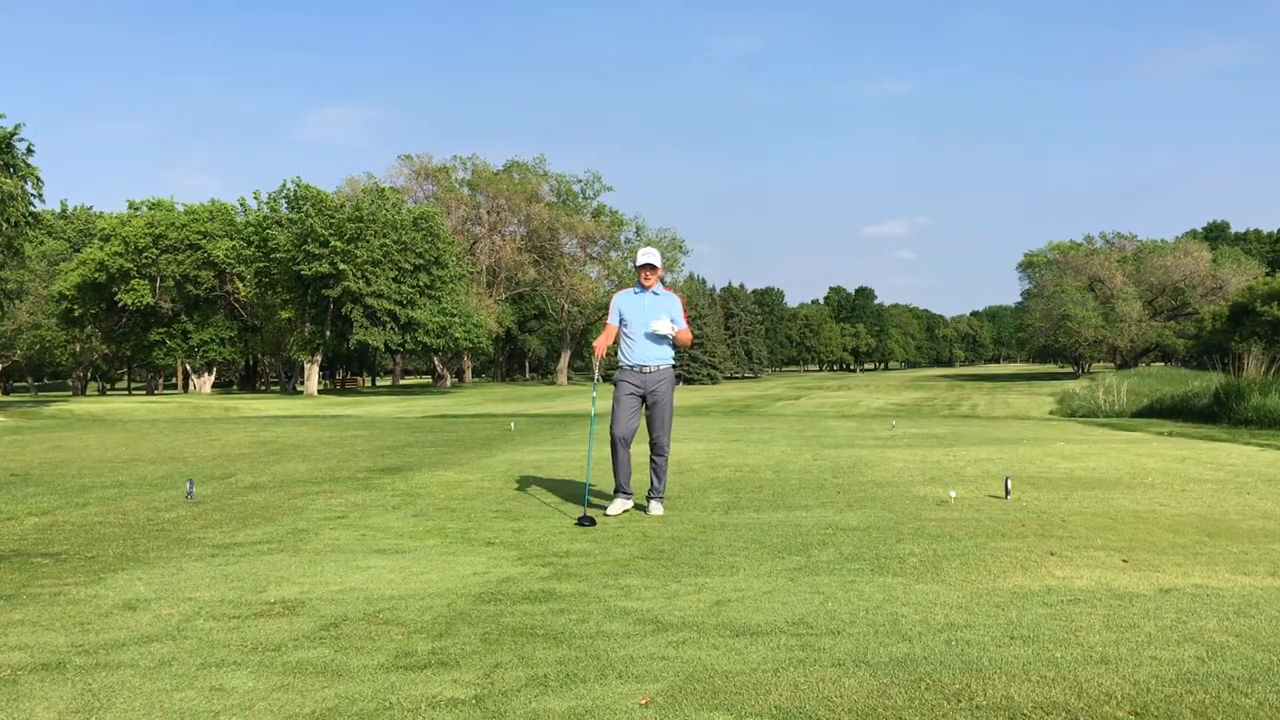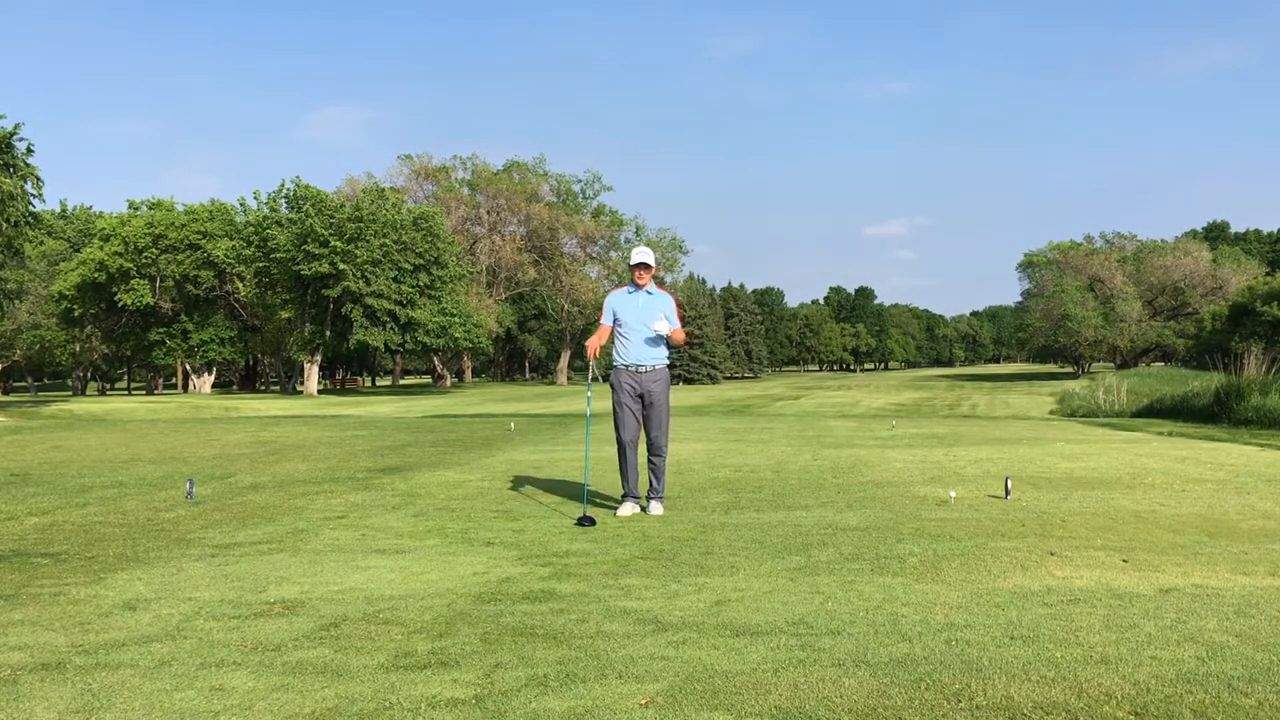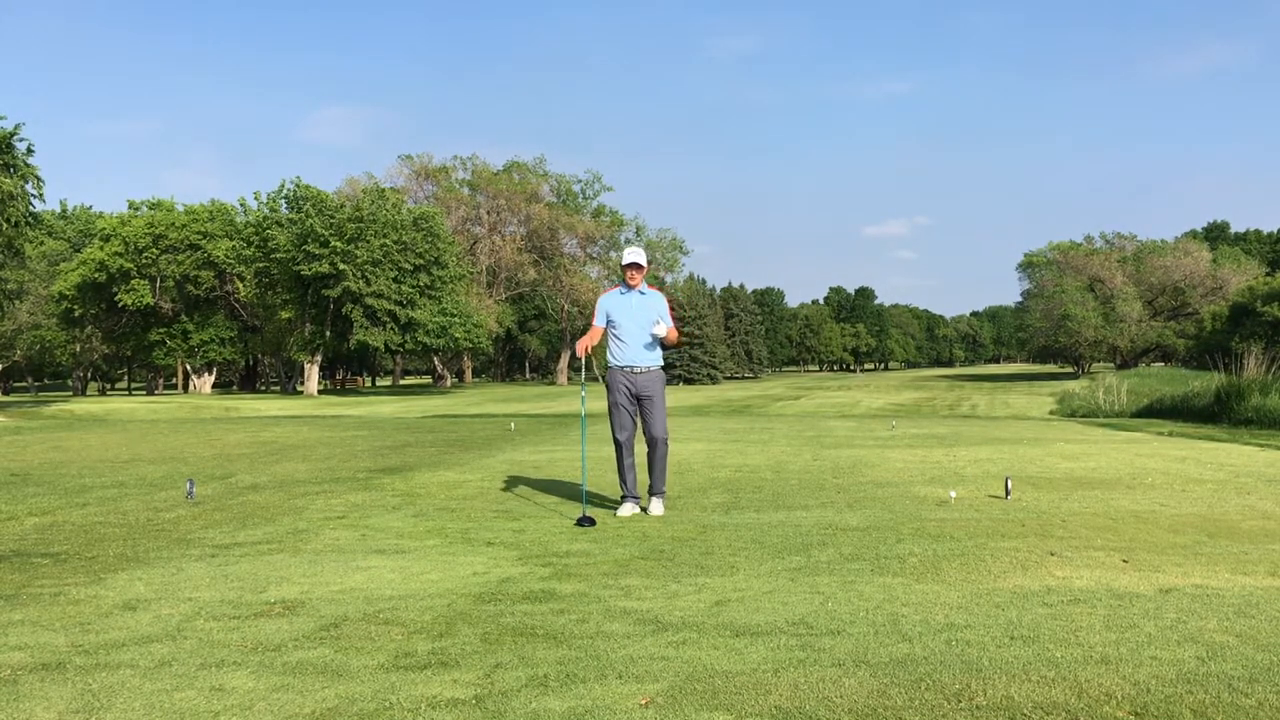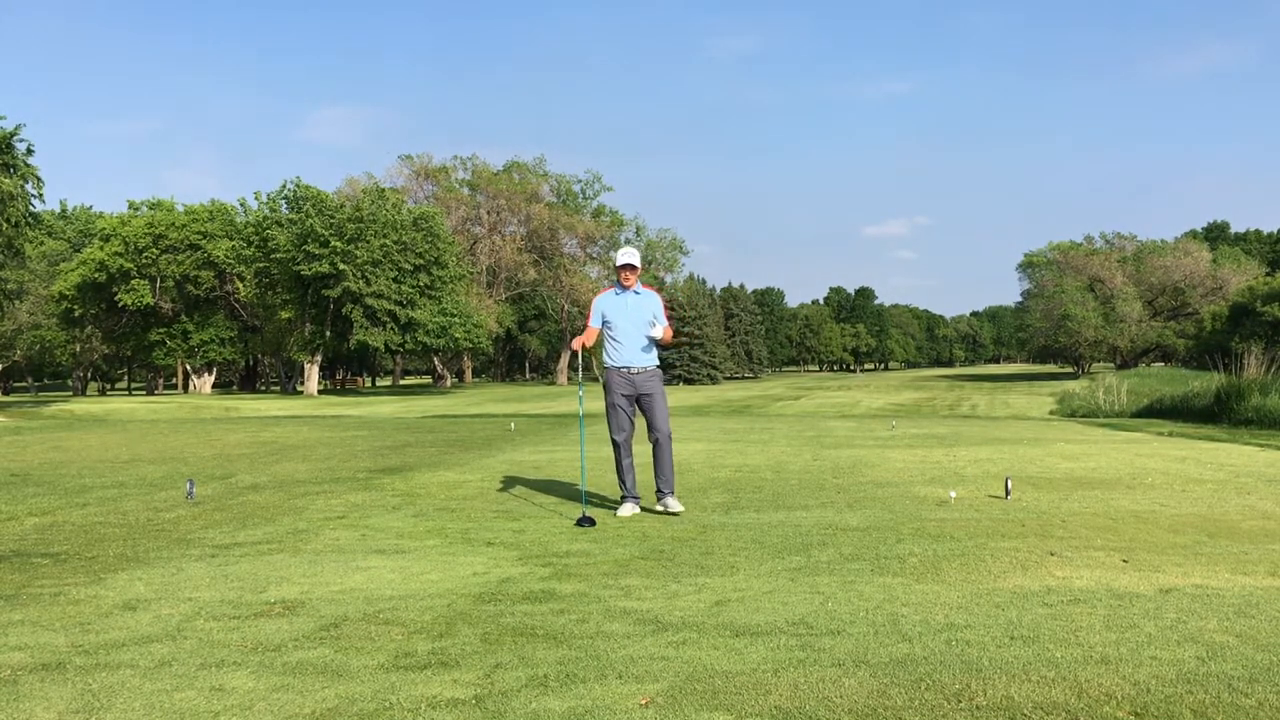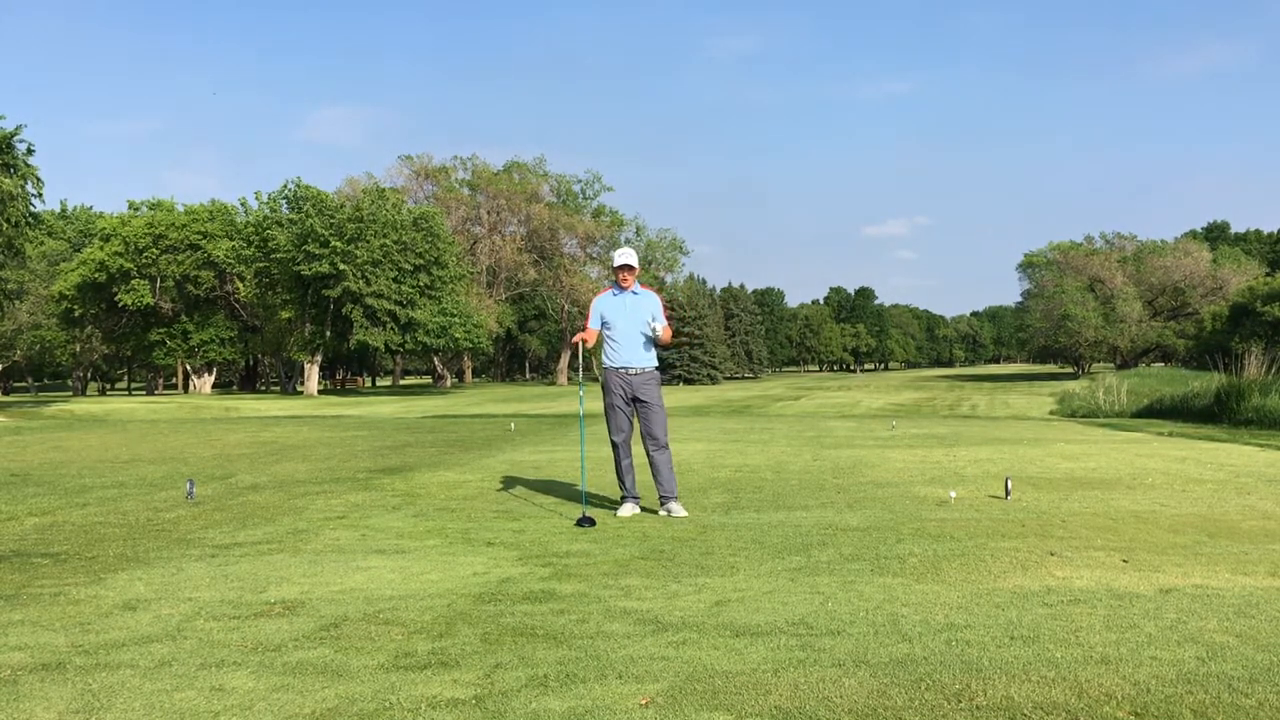
dt=0.2s
person 1, frame 1
left shoulder: (672, 300)
right shoulder: (620, 298)
left elbow: (686, 340)
right elbow: (610, 333)
left wrist: (672, 330)
right wrist: (601, 341)
left hip: (661, 375)
right hip: (628, 375)
left knee: (660, 441)
right knee: (620, 433)
left ankle: (656, 498)
right ankle: (622, 494)
person 1, frame 2
left shoulder: (665, 299)
right shoulder: (614, 298)
left elbow: (680, 339)
right elbow: (603, 332)
left wrist: (669, 332)
right wrist: (594, 340)
left hip: (656, 375)
right hip: (624, 375)
left knee: (657, 441)
right knee: (626, 438)
left ankle: (656, 497)
right ankle: (630, 498)
person 1, frame 3
left shoulder: (657, 298)
right shoulder: (607, 299)
left elbow: (673, 337)
right elbow: (595, 333)
left wrist: (664, 333)
right wrist: (585, 340)
left hip: (651, 375)
right hip: (620, 376)
left knee: (658, 435)
right knee: (623, 439)
left ankle: (656, 494)
right ankle: (630, 498)
person 1, frame 4
left shoulder: (653, 298)
right shoulder: (602, 300)
left elbow: (668, 335)
right elbow: (591, 335)
left wrist: (660, 334)
right wrist: (581, 339)
left hip: (649, 374)
right hip: (617, 377)
left knee: (661, 433)
right knee: (621, 440)
left ankle: (666, 495)
right ankle: (629, 499)
person 1, frame 5
left shoulder: (651, 298)
right shoulder: (601, 301)
left elbow: (667, 336)
right elbow: (591, 337)
left wrist: (659, 333)
right wrist: (581, 338)
left hip: (647, 376)
right hip: (615, 377)
left knee: (657, 439)
right knee: (620, 440)
left ankle: (669, 500)
right ankle: (629, 499)
